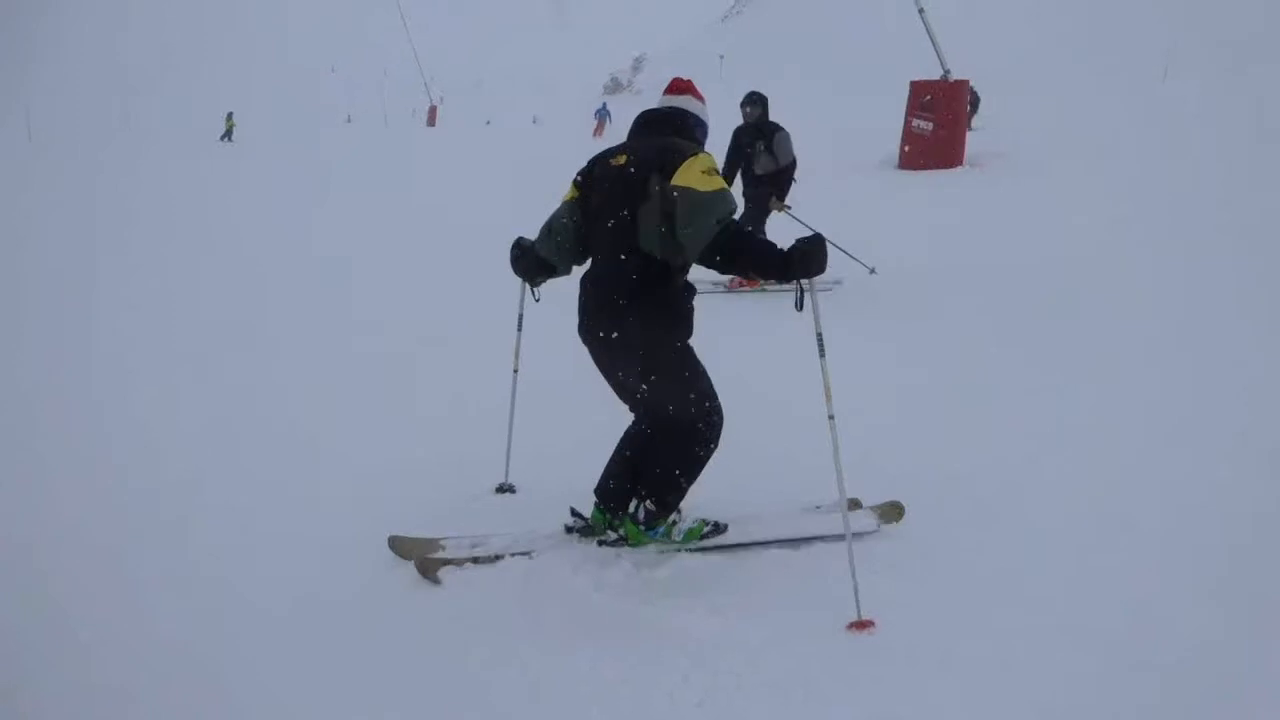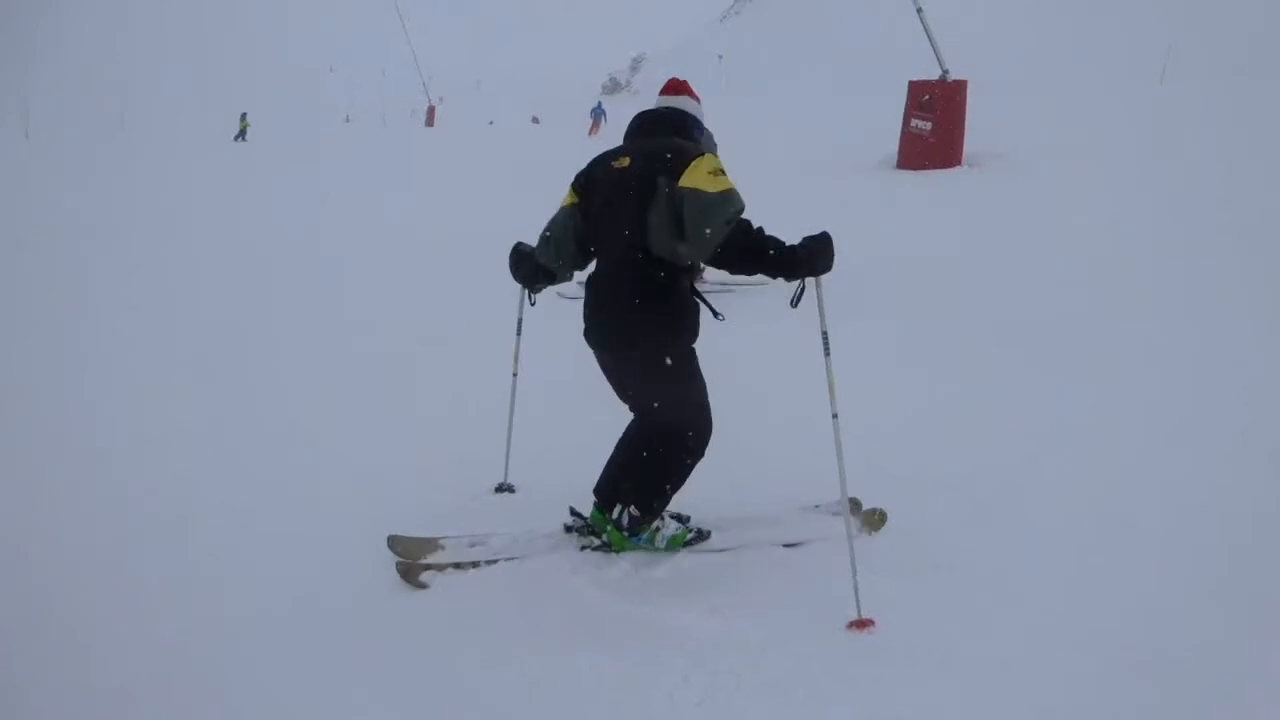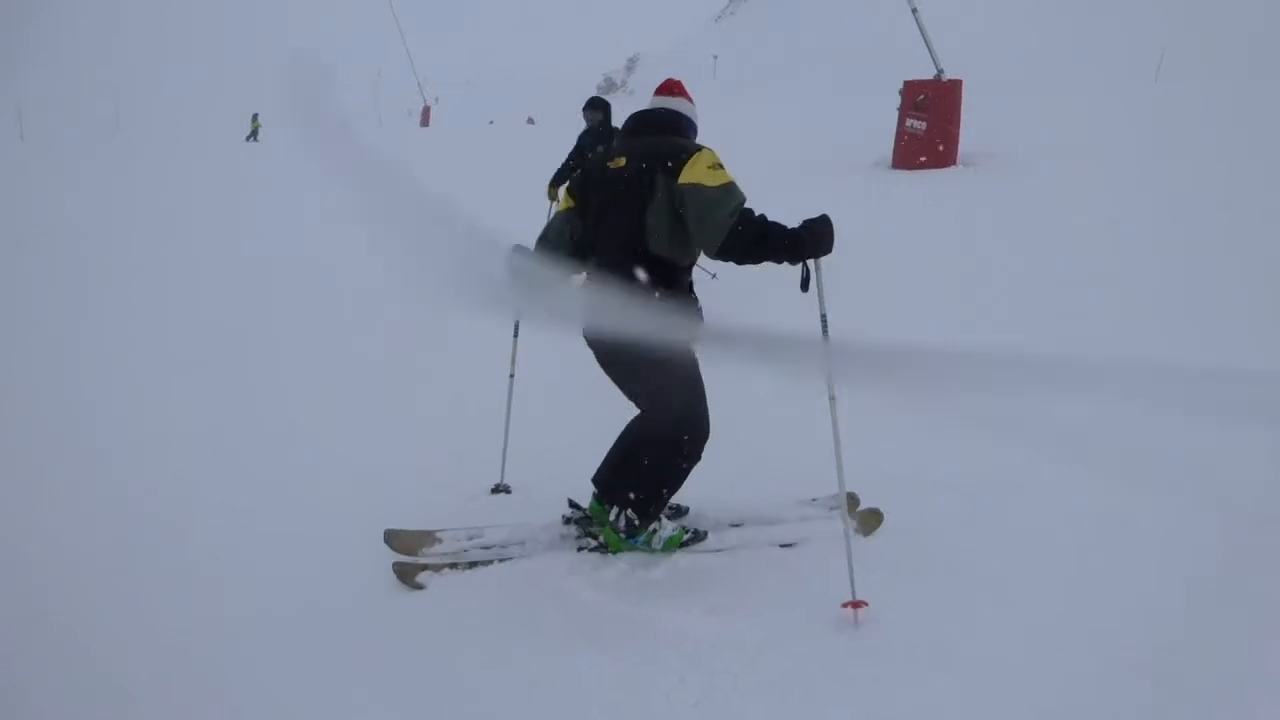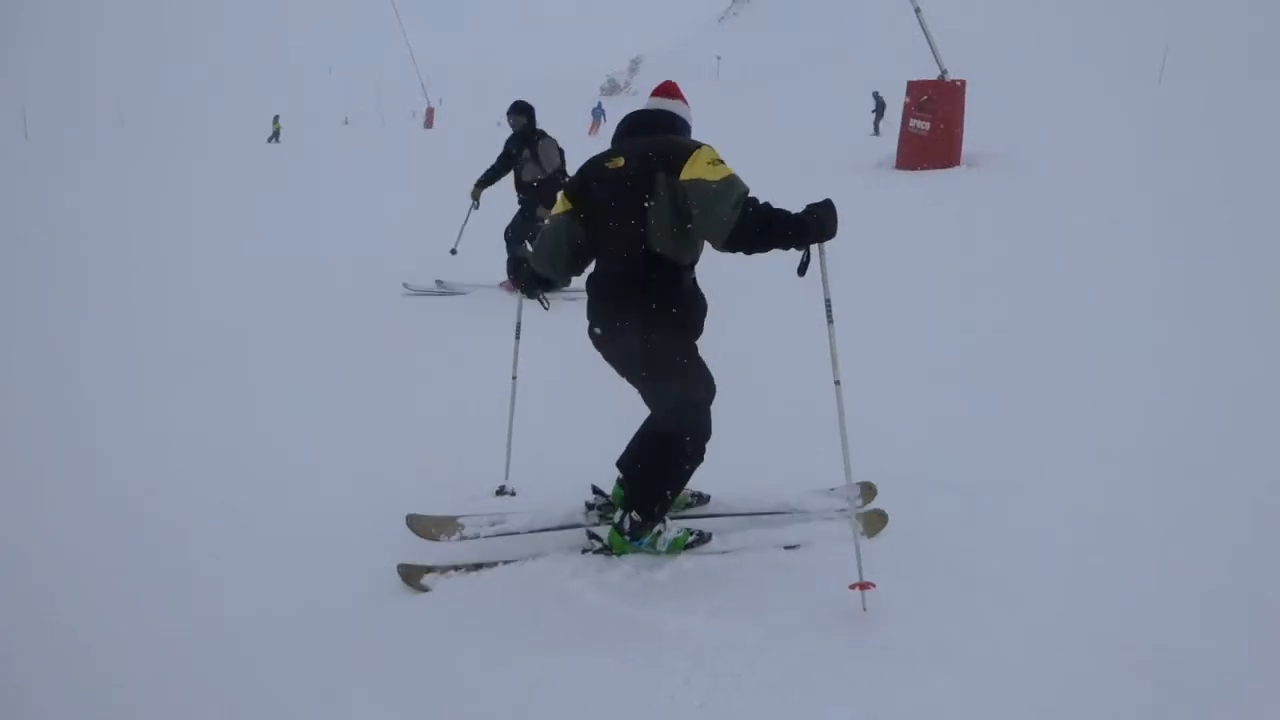
dt=0.2s
person 1, frame 1
left shoulder: (603, 163)
right shoulder: (686, 158)
left elbow: (563, 240)
right elbow: (716, 237)
left wrist: (530, 262)
right wrist: (786, 261)
left hip: (600, 321)
right hip: (651, 324)
left knee: (660, 415)
right knee: (700, 420)
left ankle: (612, 510)
right ankle: (650, 514)
person 1, frame 2
left shoulder: (602, 166)
right shoulder: (690, 160)
left elbow: (562, 246)
right elbow: (724, 237)
left wrist: (529, 267)
right wrist: (794, 258)
left hip: (603, 324)
right hip: (656, 327)
left knee: (656, 417)
right knee: (689, 426)
left ankle: (609, 508)
right ankle: (634, 521)
person 1, frame 3
left shoulder: (597, 169)
right shoulder: (687, 157)
left elbow: (560, 250)
right elbow: (728, 230)
right wrist: (801, 241)
left hip: (605, 326)
left knee: (662, 412)
right knee: (686, 428)
left ankle: (608, 501)
right ankle: (632, 522)
person 1, frame 4
left shoulder: (593, 171)
right shoulder: (685, 156)
left elbow: (554, 257)
right elbow: (735, 222)
left wrist: (528, 274)
right wrist: (803, 226)
left hip: (608, 323)
right hip: (659, 322)
left knee: (682, 400)
right knee: (688, 425)
left ankle: (630, 487)
right ankle: (636, 524)
